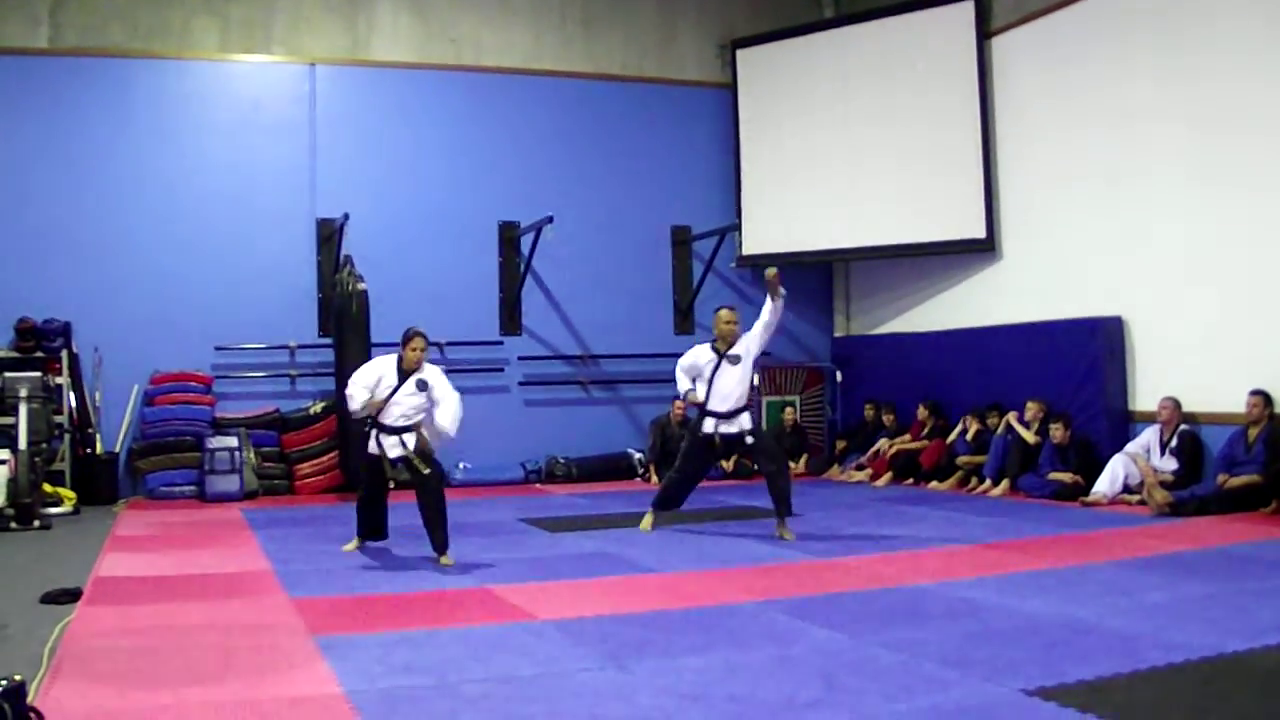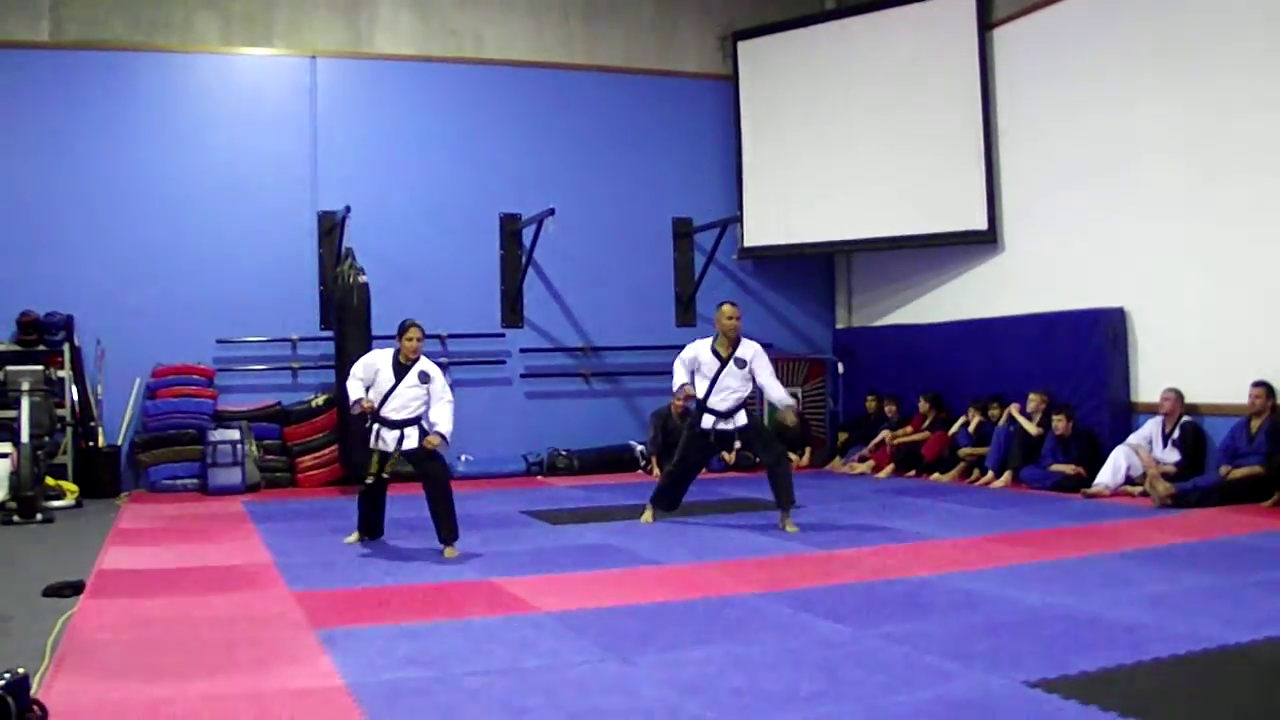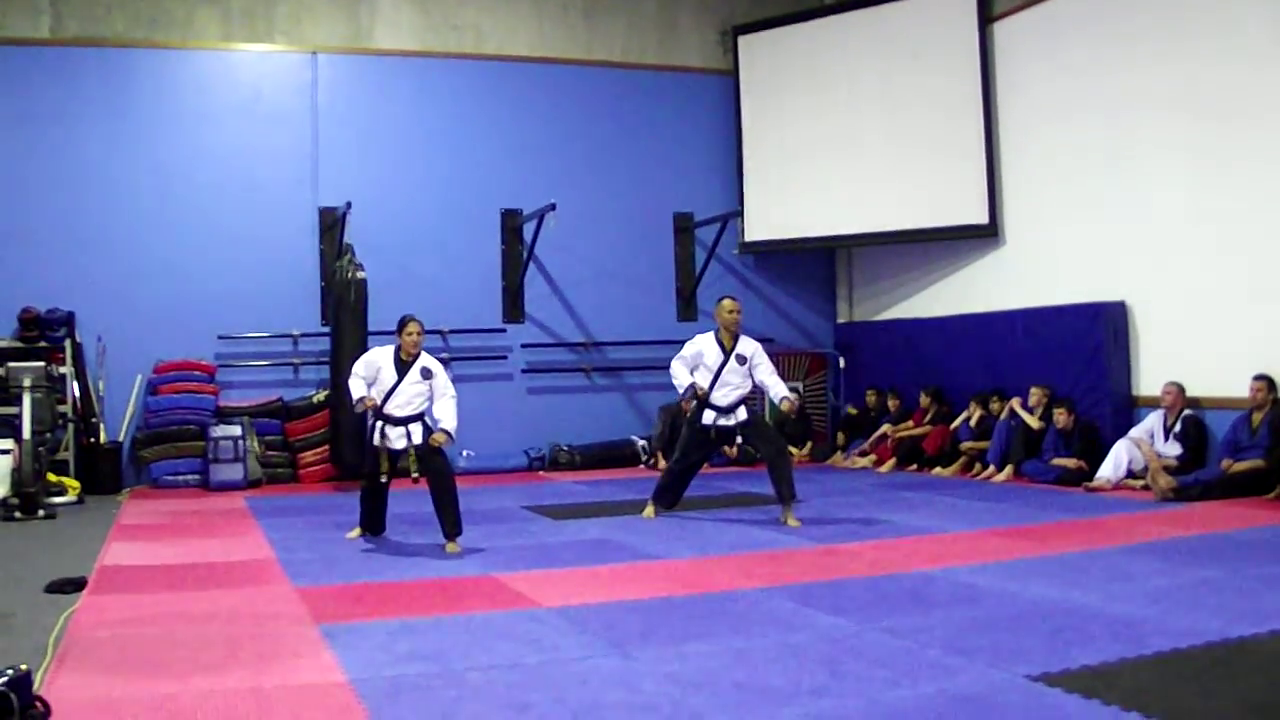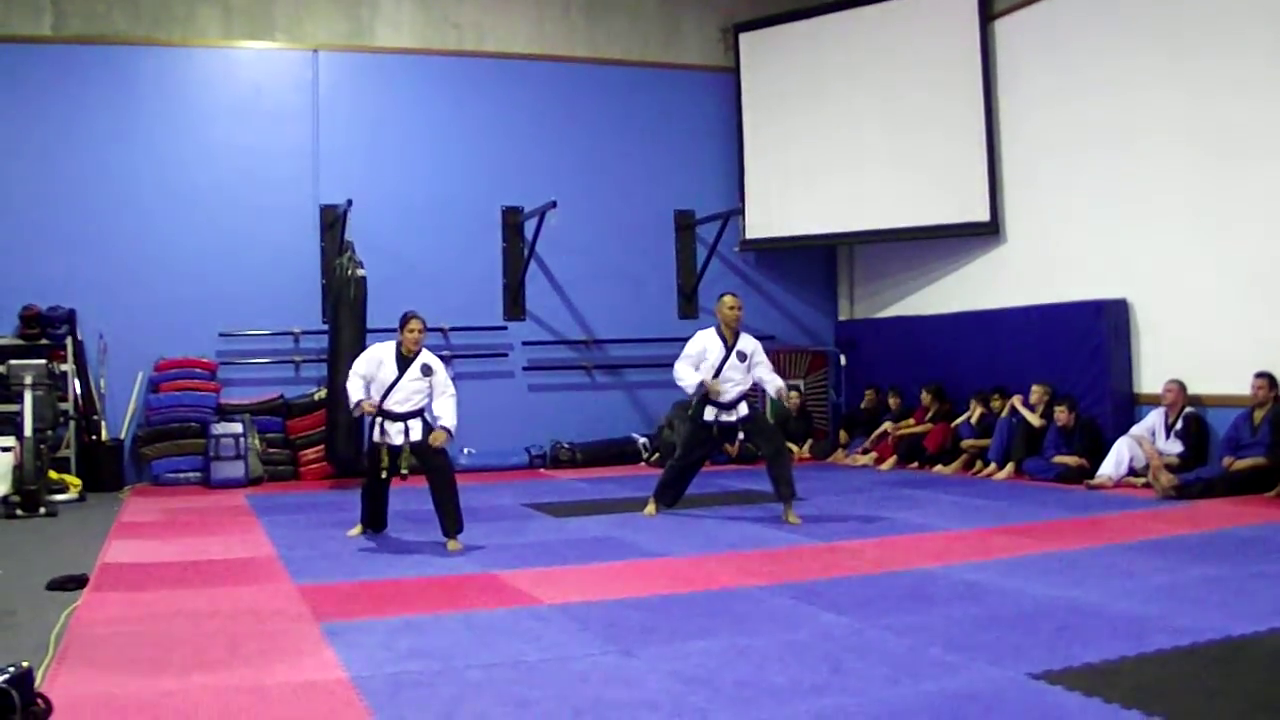
dt=0.5s
person 1, frame 1
left shoulder: (747, 344)
right shoulder: (700, 352)
left elbow: (770, 318)
right elbow: (682, 370)
left wrist: (774, 288)
right wrist: (687, 394)
left hip: (741, 424)
right hip: (708, 427)
left knee: (777, 466)
right knee: (684, 473)
left ankle: (782, 522)
right ankle: (654, 512)
person 1, frame 2
left shoulder: (752, 349)
right shoulder: (699, 348)
left elbow: (769, 381)
right elbow: (681, 364)
left wrist: (785, 405)
right wrist: (683, 385)
left hip: (739, 418)
right hip: (707, 419)
left knee: (776, 456)
right knee: (682, 465)
left ankle: (785, 515)
right ankle: (653, 506)
person 1, frame 3
left shoulder: (751, 347)
right shoulder: (701, 343)
left elbow: (768, 376)
right elbow: (677, 365)
left wrist: (784, 397)
right wrist: (691, 387)
left hip: (739, 414)
right hip: (706, 415)
left knee: (777, 450)
right knee: (683, 461)
left ankle: (787, 510)
right ankle: (654, 502)
person 1, frame 4
left shoulder: (750, 343)
right shoulder: (703, 339)
left elbow: (762, 372)
right elbow: (682, 368)
left wrist: (778, 388)
right wrist: (701, 385)
left hip: (740, 410)
right hip: (708, 412)
left knee: (776, 447)
right knee: (685, 458)
left ankle: (788, 507)
right ankle: (655, 500)
person 2, frame 1
left shoulder: (432, 375)
right shoulder: (382, 364)
left elbow: (451, 404)
right elbow: (355, 386)
left wrist: (437, 428)
right wrist: (365, 404)
left hip: (412, 441)
right hip: (380, 439)
left knee: (431, 489)
right knee: (371, 491)
left ankle: (442, 549)
right ankle: (364, 535)
person 2, frame 2
left shoulder: (430, 370)
right shoulder: (378, 359)
left elbow: (443, 402)
right elbow: (356, 377)
left wrist: (440, 433)
right wrist: (360, 400)
left hip: (414, 435)
right hip: (381, 433)
left knee: (438, 480)
right knee: (372, 484)
left ankle: (448, 540)
right ankle: (366, 530)
person 2, frame 3
left shoulder: (431, 365)
right shoulder: (379, 356)
left elbow: (446, 398)
right elbow: (357, 376)
left wrist: (445, 429)
right wrist: (363, 398)
left hip: (417, 430)
right hip: (385, 430)
left knee: (442, 477)
right knee: (375, 480)
left ankle: (451, 536)
right ankle: (367, 526)
person 2, frame 4
left shoulder: (431, 362)
right shoulder: (381, 352)
left elbow: (445, 395)
right elbow: (356, 375)
left wrist: (444, 427)
right wrist: (360, 400)
left hip: (417, 427)
right hip: (384, 426)
left knee: (442, 473)
right knee: (375, 476)
left ankle: (451, 534)
right ankle: (369, 523)
